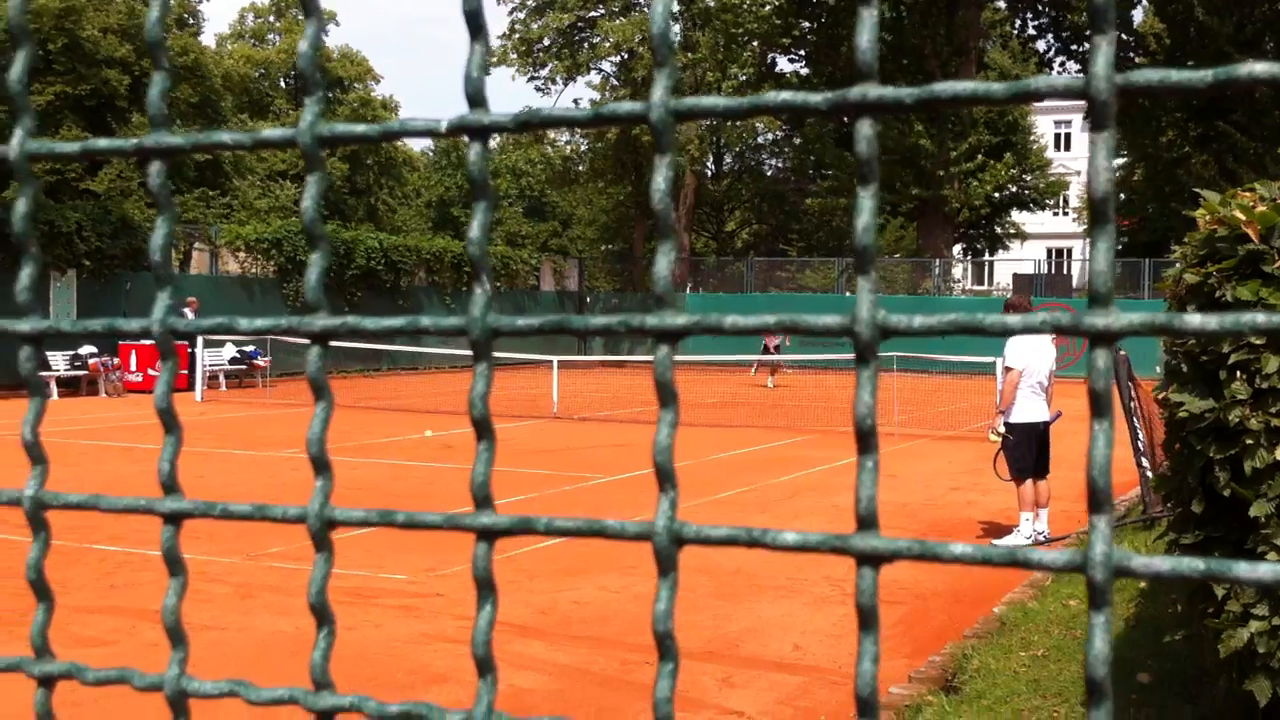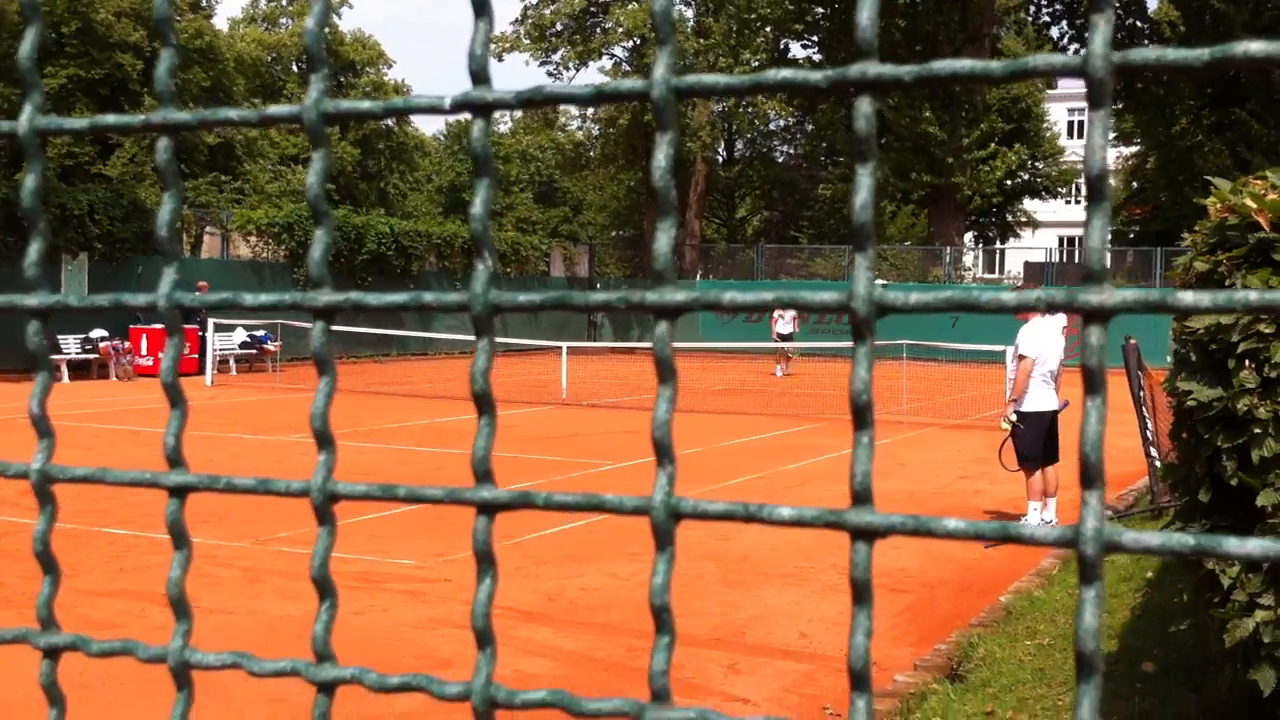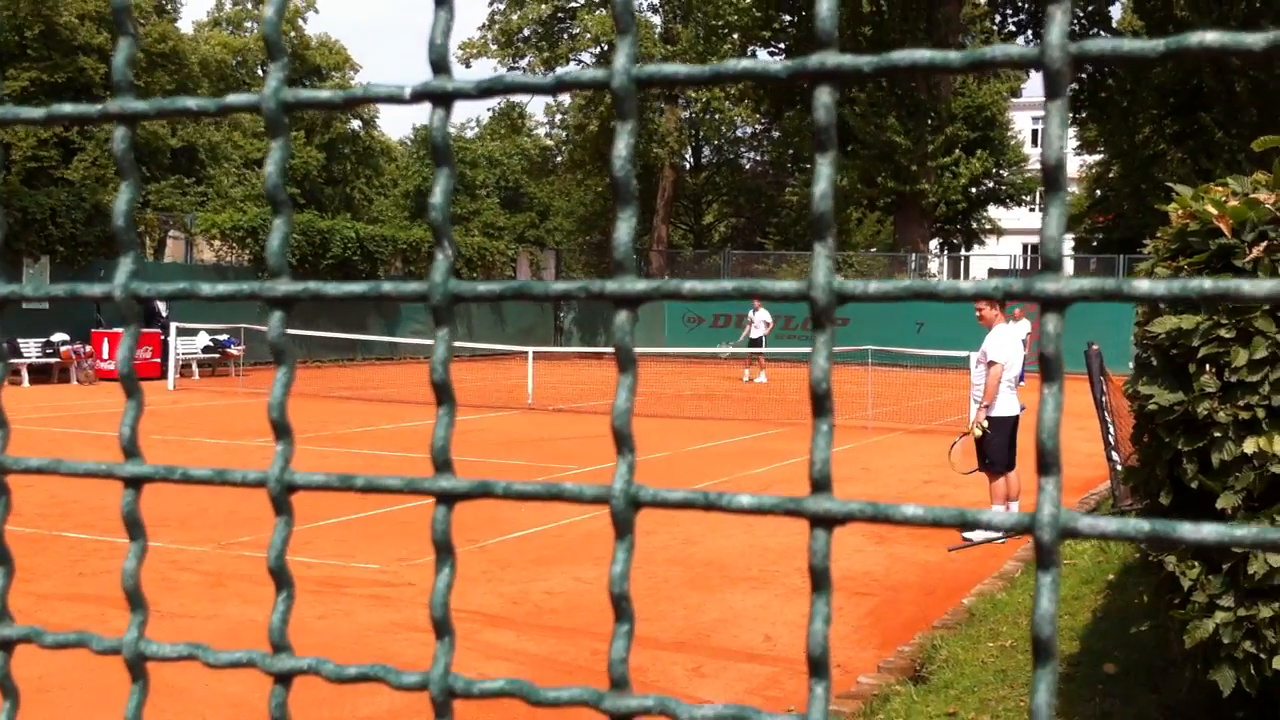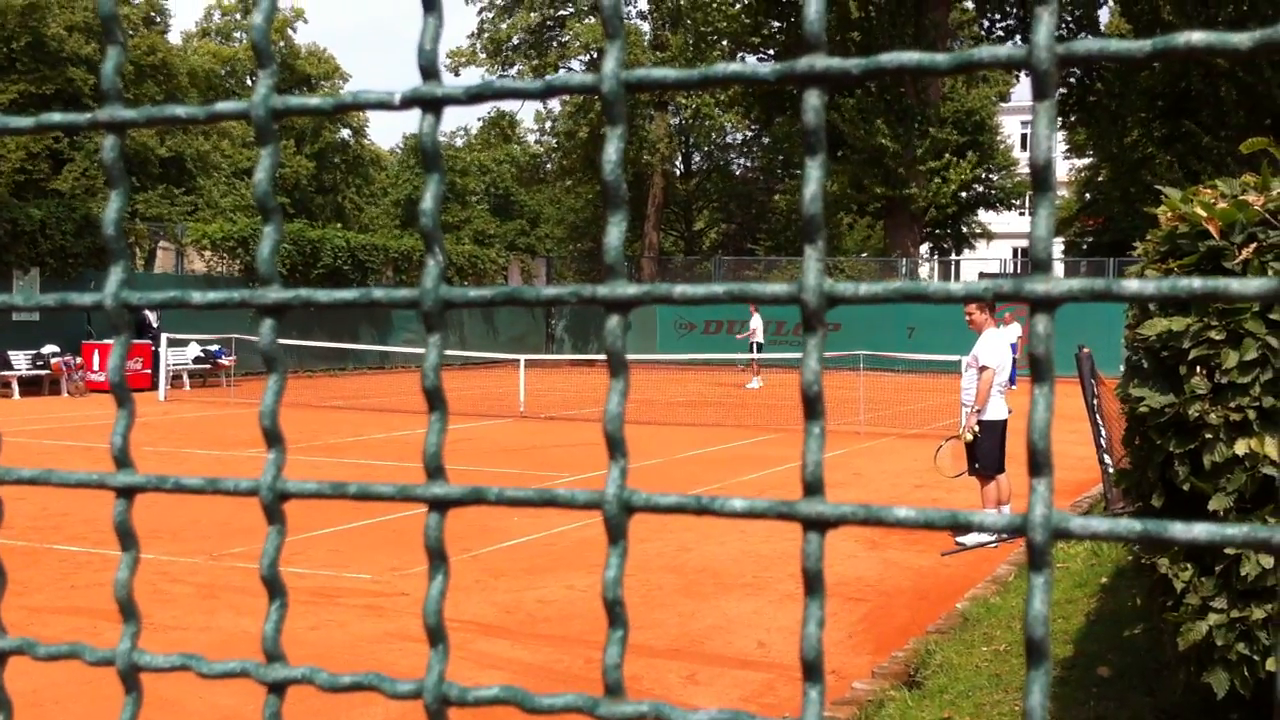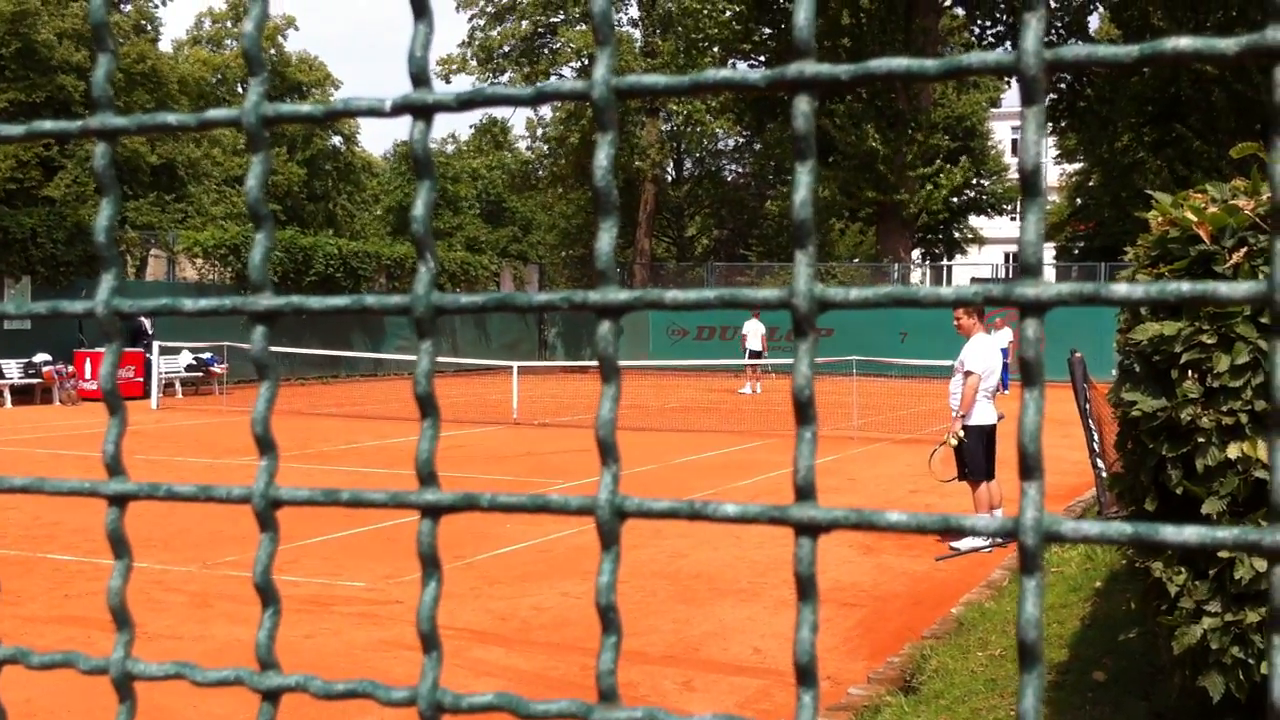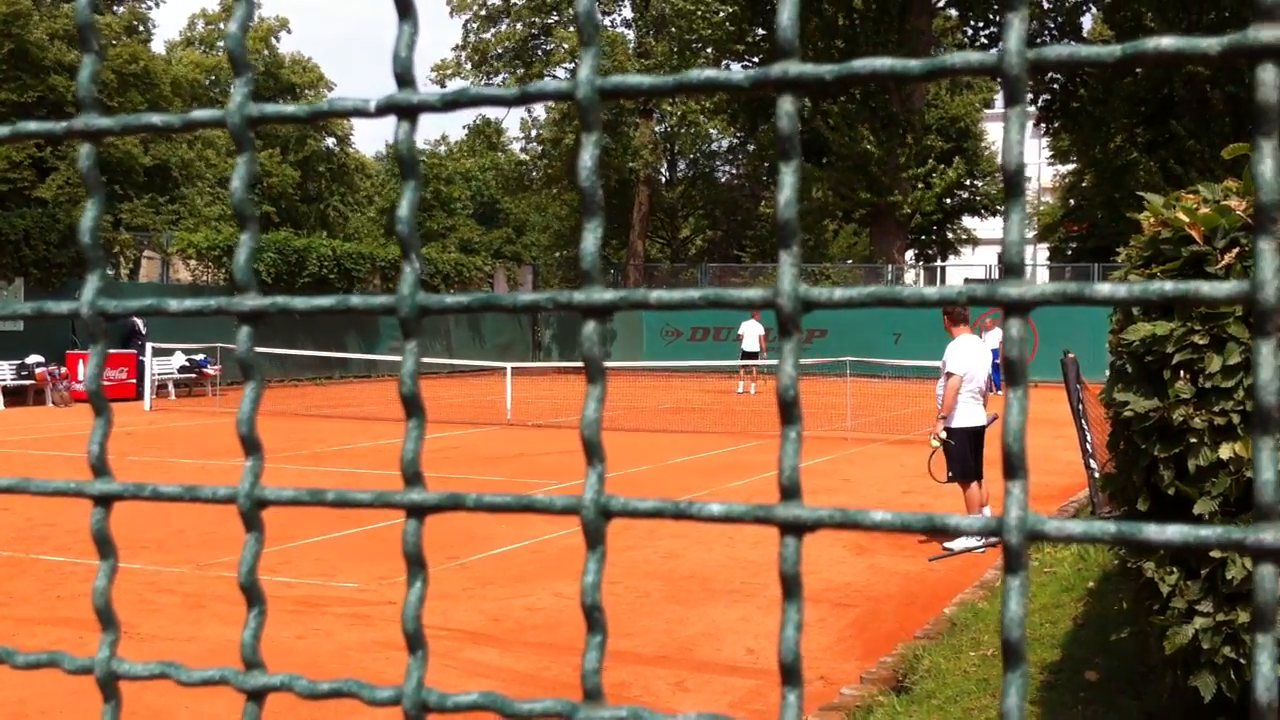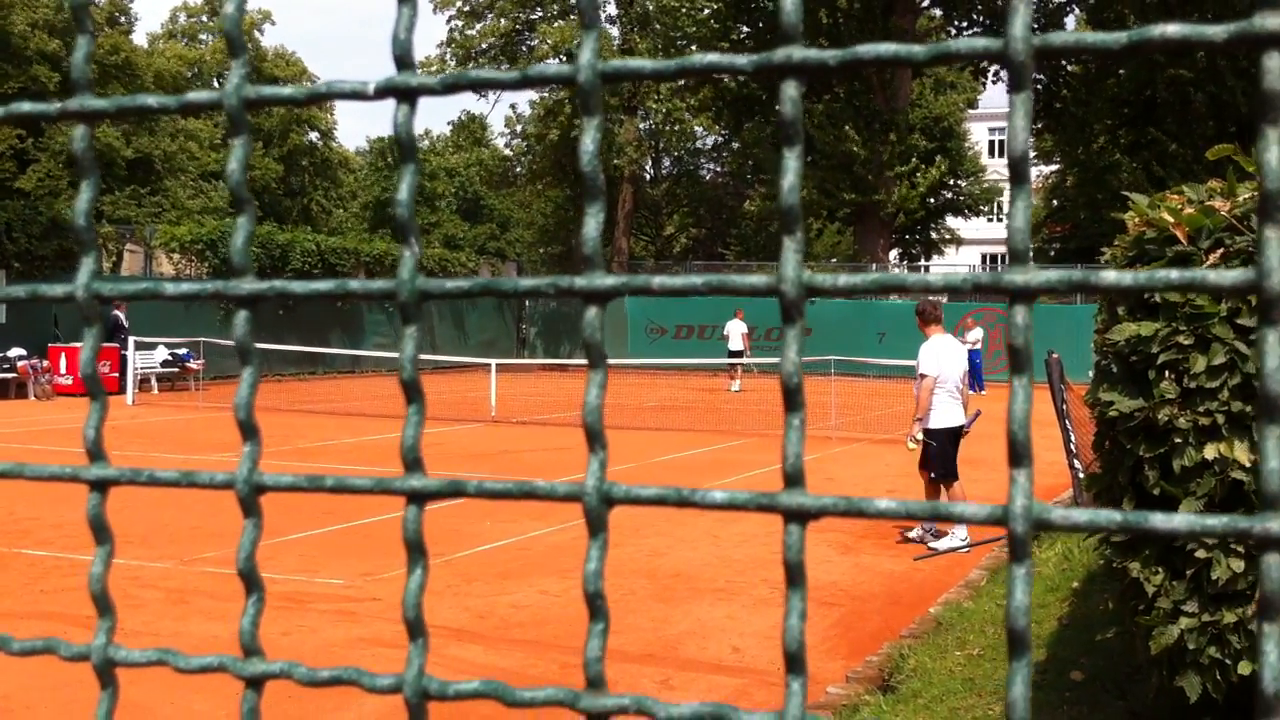
dt=0.4s
person 1, frame 1
left shoulder: (1016, 342)
right shoulder: (1046, 342)
left elbow: (1011, 381)
right elbow: (1050, 382)
left wrist: (999, 413)
left hip: (1019, 418)
right hip: (1040, 417)
left knee: (1023, 476)
right knee: (1039, 475)
left ankle: (1025, 532)
right ankle: (1041, 528)
person 1, frame 2
left shoulder: (1029, 331)
right shoulder: (1055, 329)
left elbow: (1025, 369)
left wrist: (1011, 402)
left hip: (1030, 407)
right hip: (1049, 405)
left knee: (1031, 466)
right knee: (1048, 463)
left ankle: (1033, 519)
right ankle: (1049, 516)
person 1, frame 3
left shoulder: (997, 336)
right shoulder: (1011, 335)
left elbow: (995, 374)
left wrist: (982, 408)
left hip: (995, 412)
right hip: (1009, 410)
left knee: (994, 470)
right knee: (1008, 467)
left ankle: (995, 526)
person 1, frame 4
left shoulder: (988, 341)
right shoulder: (999, 339)
left elbow: (986, 379)
left wrist: (974, 413)
left hip: (985, 416)
right hip: (996, 414)
left knee: (985, 474)
right knee: (998, 471)
left ankle: (988, 531)
person 1, frame 5
left shoulder: (975, 346)
right shoulder: (991, 344)
left elbow: (972, 384)
left wrist: (959, 418)
left hip: (972, 421)
right hip: (986, 419)
left knee: (976, 478)
right knee: (988, 476)
left ankle: (982, 536)
person 1, frame 6
left shoulder: (957, 347)
right shoulder: (981, 346)
left elbow: (953, 386)
left wrist: (940, 419)
left hip: (959, 422)
right hip: (976, 420)
left knee: (966, 479)
right knee: (975, 478)
left ankle: (975, 535)
person 1, frame 7
left shoulder: (930, 348)
right shoulder: (958, 346)
left elbow: (926, 388)
right elbow: (964, 386)
left wrist: (916, 421)
right wrist: (963, 417)
left hip: (938, 423)
right hip: (954, 420)
left knee: (948, 479)
right knee: (928, 473)
left ankle: (960, 534)
right ankle: (928, 528)
